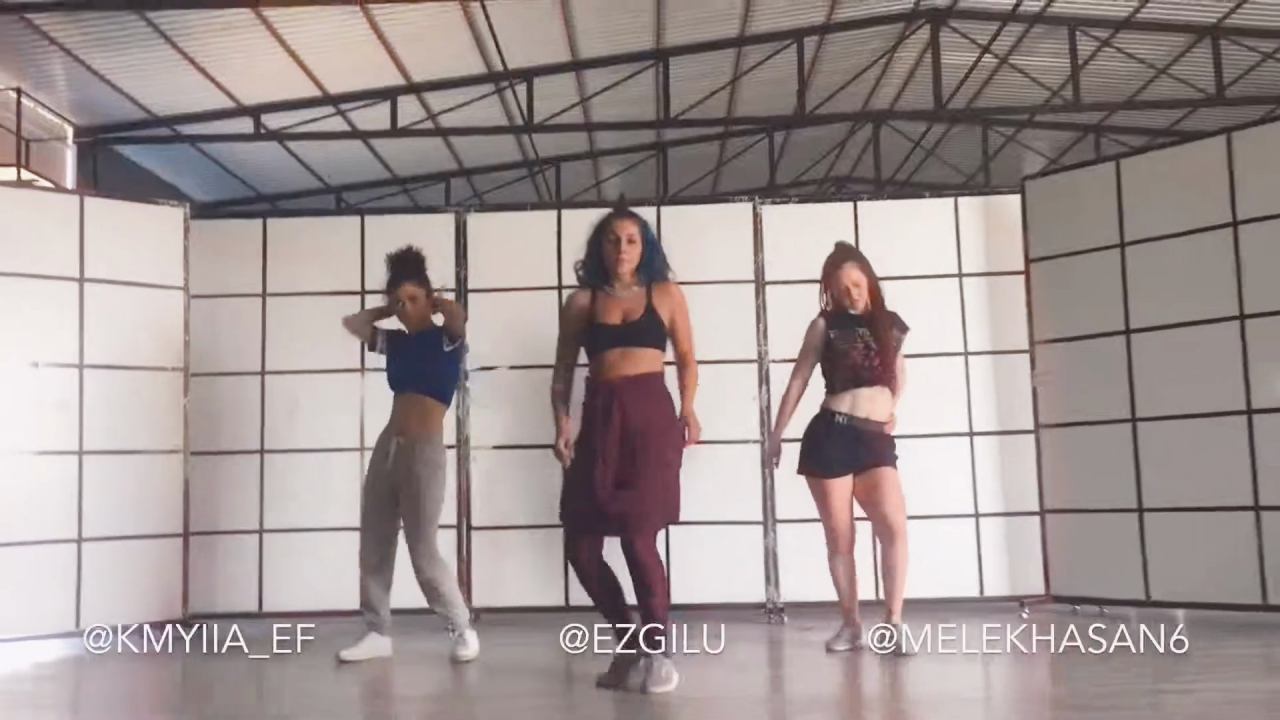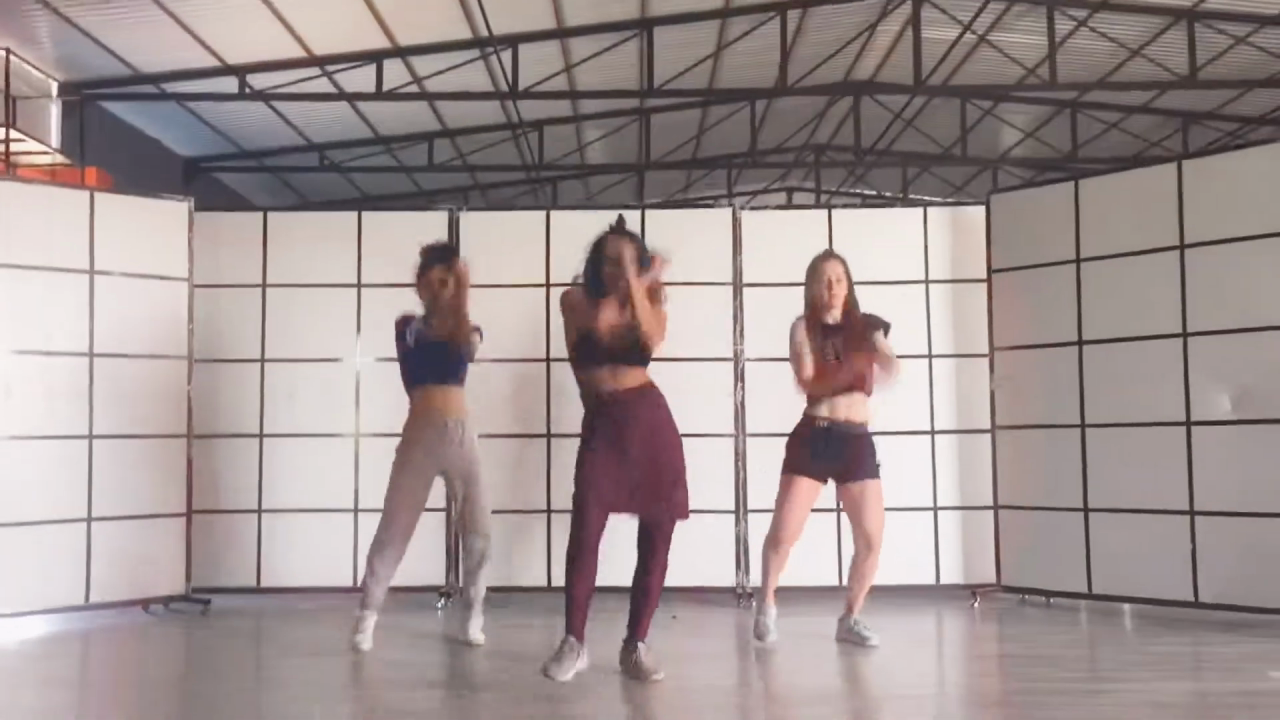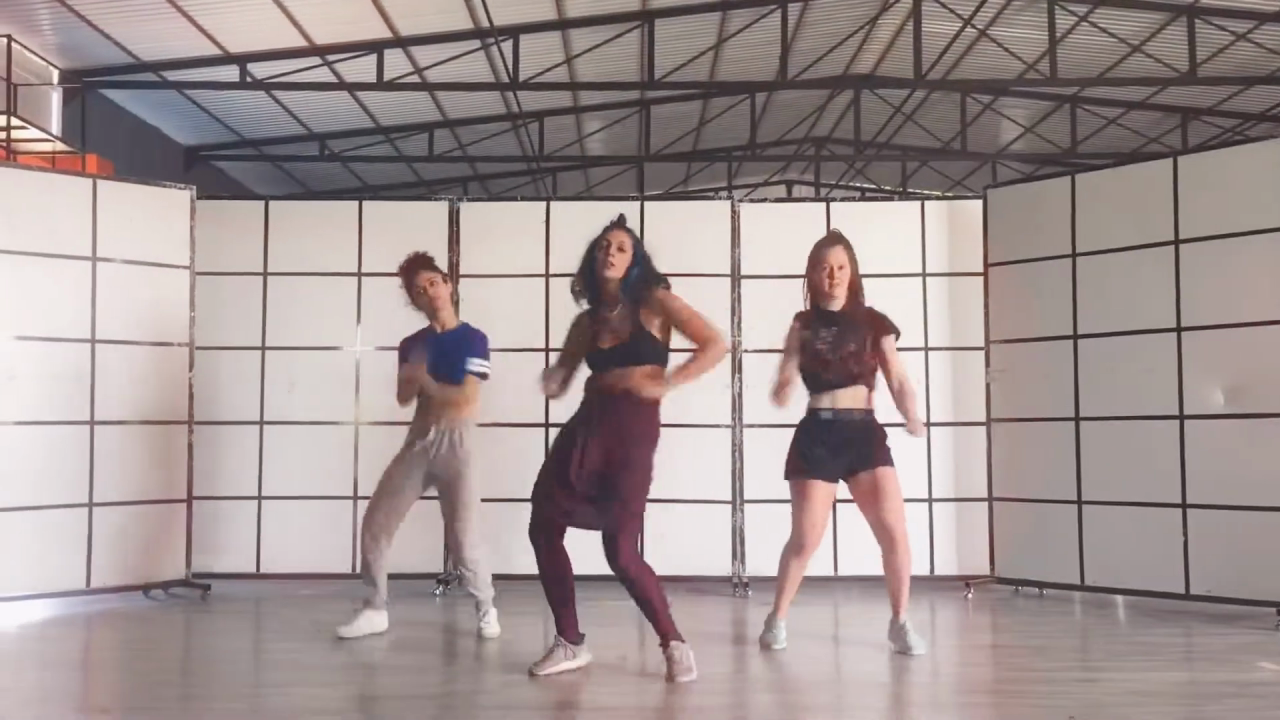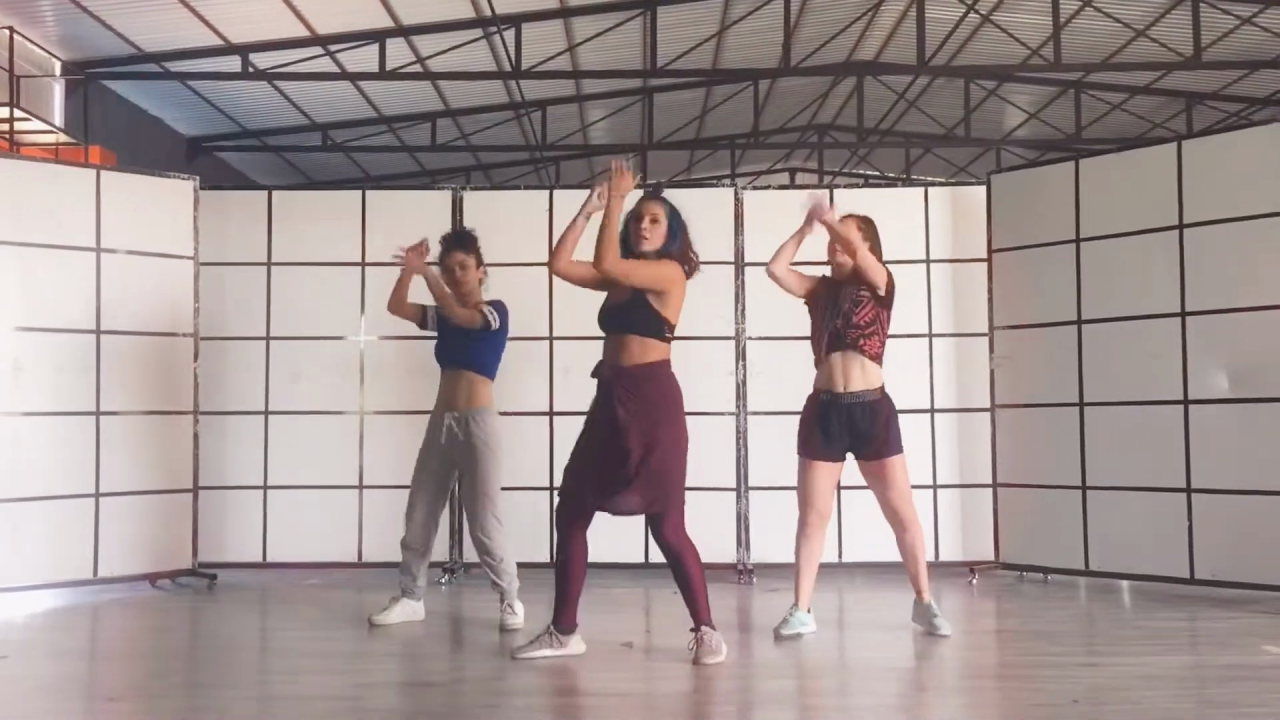
dt=1s
person 1, frame 1
left shoulder: (665, 294)
right shoulder: (581, 302)
left elbow: (687, 358)
right elbow: (563, 372)
left wrist: (687, 410)
right wrist: (562, 428)
left hip: (651, 414)
right hip: (598, 419)
left knee: (639, 539)
right knee: (580, 547)
left ankle: (657, 653)
right ankle: (628, 644)
person 1, frame 2
left shoulder: (652, 308)
right shoulder: (576, 302)
left elbow: (649, 338)
right elbow: (594, 332)
left wrist: (639, 293)
right wrist: (624, 283)
left hip: (650, 423)
right hip: (603, 427)
left knee: (656, 541)
right knee: (585, 527)
left ankle: (635, 646)
right ankle: (574, 642)
person 1, frame 3
left shoulder: (656, 301)
right shoulder: (587, 321)
left elbow: (715, 344)
right elbow: (561, 379)
left wrist: (668, 381)
right wrist: (551, 380)
left hip: (633, 430)
right hip: (582, 431)
left knee: (621, 553)
right knee: (543, 534)
left ankle: (674, 643)
right ankle: (570, 642)
person 1, frame 4
left shoulder: (669, 273)
right shoulder: (621, 280)
left elbow: (604, 263)
right elbow: (559, 264)
left wrist: (616, 199)
right wrist: (590, 205)
left hip: (653, 403)
right hip: (609, 406)
left knee: (667, 526)
right knee: (570, 516)
left ankle: (706, 630)
right ankle: (564, 631)
person 2, frame 1
left shoulder: (890, 323)
right shoulder: (824, 325)
right elbow: (798, 381)
left wrist: (892, 410)
right wrist: (776, 435)
left hip: (875, 440)
right hip: (831, 435)
left knee: (894, 528)
right knee: (840, 538)
left ankle: (893, 624)
right ankle: (852, 623)
person 2, frame 2
left shoulder: (866, 327)
right shoulder: (803, 327)
left elbow: (888, 365)
right elbow: (807, 382)
left wrist: (882, 360)
right wrist: (848, 370)
left hip: (855, 443)
right hip: (813, 438)
left knee: (871, 537)
right knee: (783, 533)
left ankle: (850, 619)
right ankle: (767, 606)
person 2, frame 3
left shoulder: (874, 322)
right shoulder: (802, 325)
left elbow: (900, 381)
right elbow: (781, 393)
left wrist: (911, 416)
right wrist: (784, 382)
left hip: (863, 433)
right hip: (816, 435)
left knee: (894, 533)
right knee: (806, 538)
left ankle: (900, 622)
right ankle: (778, 617)
person 2, frame 4
left shoulder: (879, 282)
right shoulder: (820, 289)
left elbow: (856, 253)
right elbow: (774, 268)
left wrist: (827, 218)
right wrist: (808, 226)
left hip: (871, 408)
right hip: (824, 409)
left knee: (902, 513)
right knee: (813, 514)
left ankle: (924, 602)
right ankle: (801, 610)
person 3, frame 1
left shoulder: (448, 340)
right shoulder: (397, 342)
left elbow: (457, 313)
right elbow: (353, 323)
left wrist: (432, 304)
right wrist: (394, 308)
left hip: (425, 451)
right hip: (387, 447)
left knee: (422, 547)
right knee: (374, 546)
left ankle: (464, 629)
right ankle: (377, 633)
person 3, frame 2
left shoulder: (466, 329)
right shoulder: (408, 327)
left elbow: (468, 346)
right elbow: (442, 326)
left wrist: (461, 286)
left hip: (461, 435)
right hip: (421, 436)
left knee: (478, 528)
right knee: (395, 526)
left ankle: (472, 613)
right ankle: (369, 612)
person 3, frame 3
left shoulder: (473, 339)
right shoulder: (412, 345)
left elbow: (468, 398)
right elbow: (404, 398)
left wrist: (428, 383)
right wrist: (411, 379)
left hip: (454, 442)
right hip: (417, 440)
left knee: (462, 537)
right knee: (376, 525)
left ankle: (486, 609)
right ankle: (375, 609)
person 3, frame 4
left shoulder: (495, 311)
right shoulder: (444, 316)
left elbow: (457, 312)
right elbow: (396, 306)
left wrist: (423, 270)
right wrist: (412, 266)
left hip: (476, 424)
right hip: (440, 423)
left knee: (484, 519)
right knee: (419, 514)
left ankle: (510, 599)
right ankle: (411, 598)
